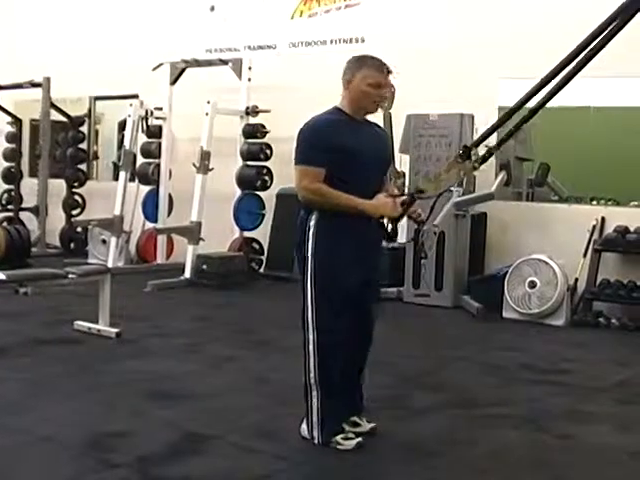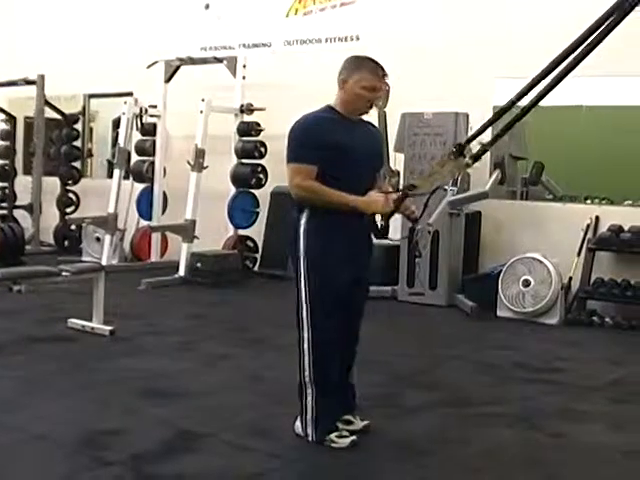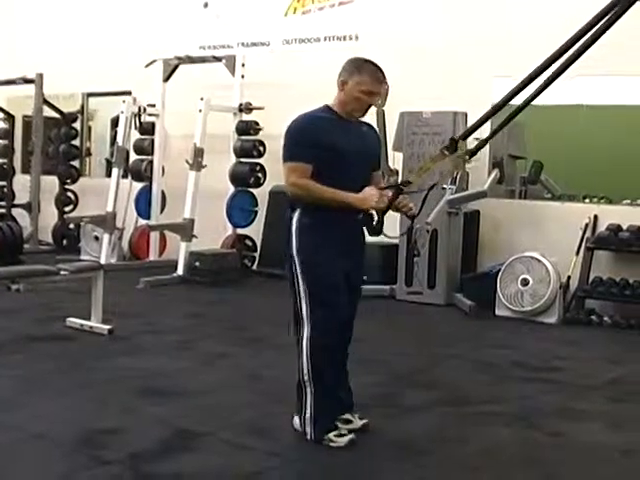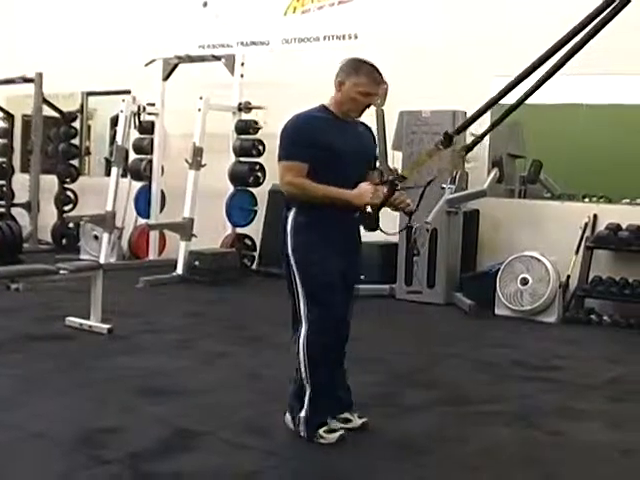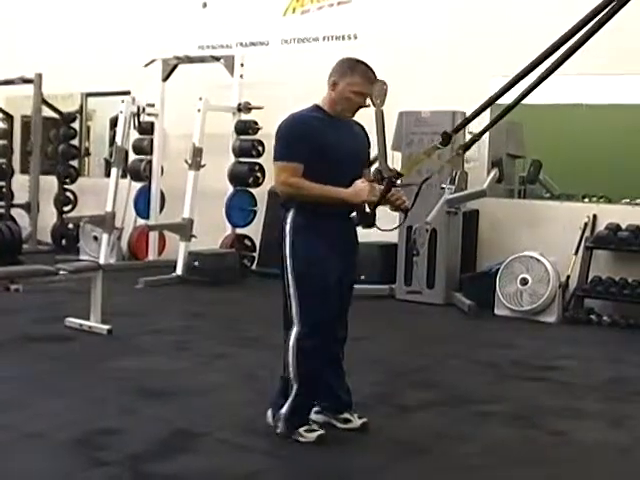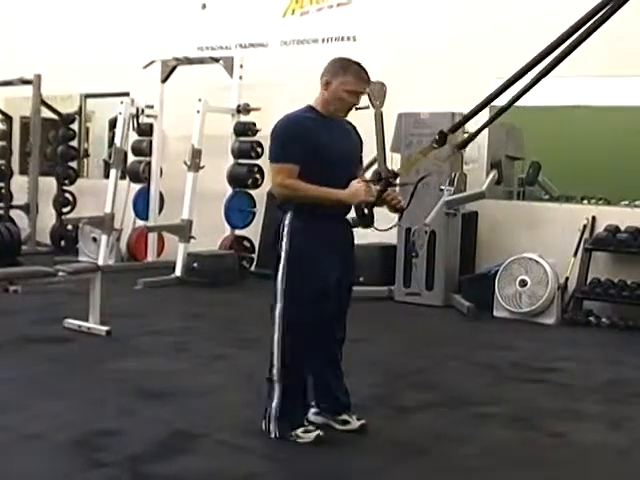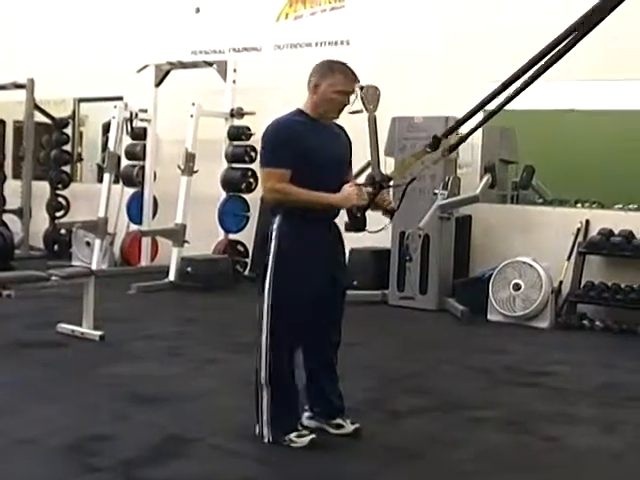
dt=0.1s
person 1, frame 1
left shoulder: (378, 135)
right shoulder: (320, 130)
right elbow: (307, 188)
left wrist: (398, 203)
right wrist: (368, 206)
left hip: (365, 241)
right hip: (326, 240)
left knee: (360, 329)
right knee: (326, 334)
left ankle: (348, 409)
right ankle: (321, 422)
person 1, frame 2
left shoulder: (372, 134)
right shoulder: (312, 127)
right elbow: (299, 185)
left wrist: (395, 202)
right wrist: (360, 202)
left hip: (357, 237)
right hip: (319, 237)
left knee: (347, 328)
right knee: (321, 330)
left ankle: (340, 406)
right ankle: (316, 420)
person 1, frame 3
left shoulder: (369, 134)
right shoulder: (308, 126)
left elbow: (373, 182)
right elbow: (295, 183)
left wrist: (392, 200)
right wrist: (354, 199)
left hip: (350, 235)
right hip: (313, 234)
left knee: (341, 325)
right knee: (319, 326)
left ankle: (338, 405)
right ankle: (315, 418)
person 1, frame 4
left shoulder: (364, 134)
right shoulder: (304, 126)
left elbow: (368, 182)
right elbow: (290, 182)
left wrist: (390, 198)
right wrist: (350, 196)
left hip: (346, 233)
right hip: (309, 232)
left knee: (337, 323)
right knee: (317, 323)
left ankle: (334, 403)
right ankle: (307, 413)
person 1, frame 5
left shoulder: (357, 133)
right shoulder: (299, 126)
left elbow: (362, 181)
right elbow: (285, 183)
left wrist: (386, 195)
right wrist: (346, 193)
left hip: (343, 233)
right hip: (306, 233)
left knee: (334, 325)
right knee: (309, 323)
left ankle: (333, 403)
right ankle: (289, 412)
person 1, frame 6
left shoulder: (349, 132)
right shoulder: (294, 126)
right elbow: (282, 185)
left wrist: (379, 194)
right wrist: (343, 195)
left hip: (338, 234)
right hip: (302, 235)
left knee: (331, 326)
right knee: (295, 327)
left ankle: (330, 405)
right ankle: (283, 417)
person 1, frame 7
left shoulder: (339, 135)
right shoulder: (283, 131)
right elbow: (273, 190)
left wrist: (369, 197)
right wrist: (335, 199)
left hip: (328, 238)
right hip: (292, 239)
left knee: (326, 331)
right knee: (284, 332)
left ankle: (325, 409)
right ankle: (276, 421)
